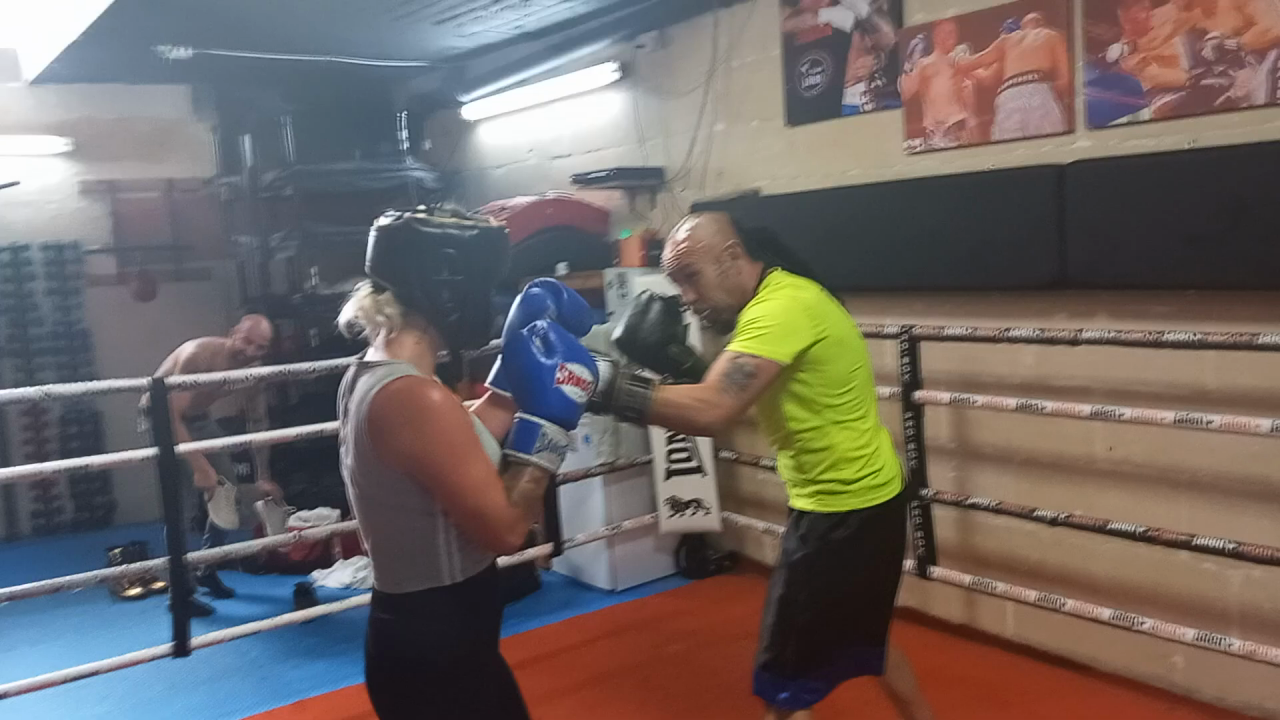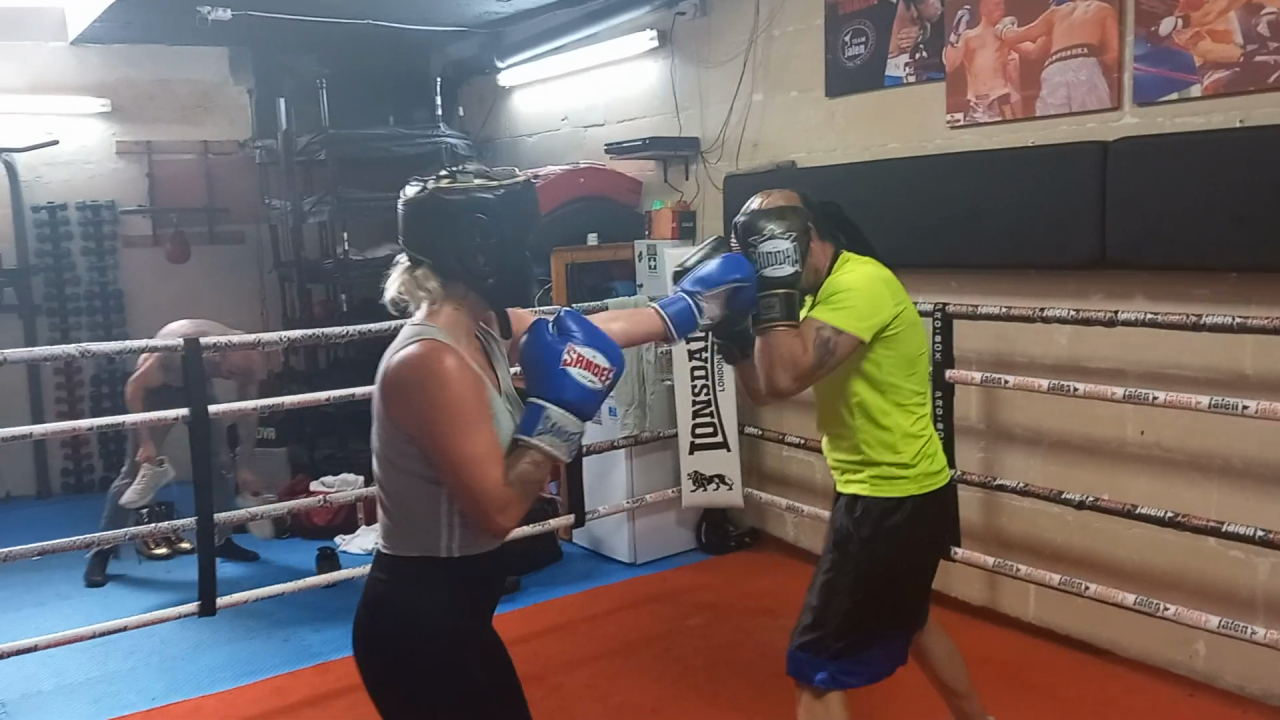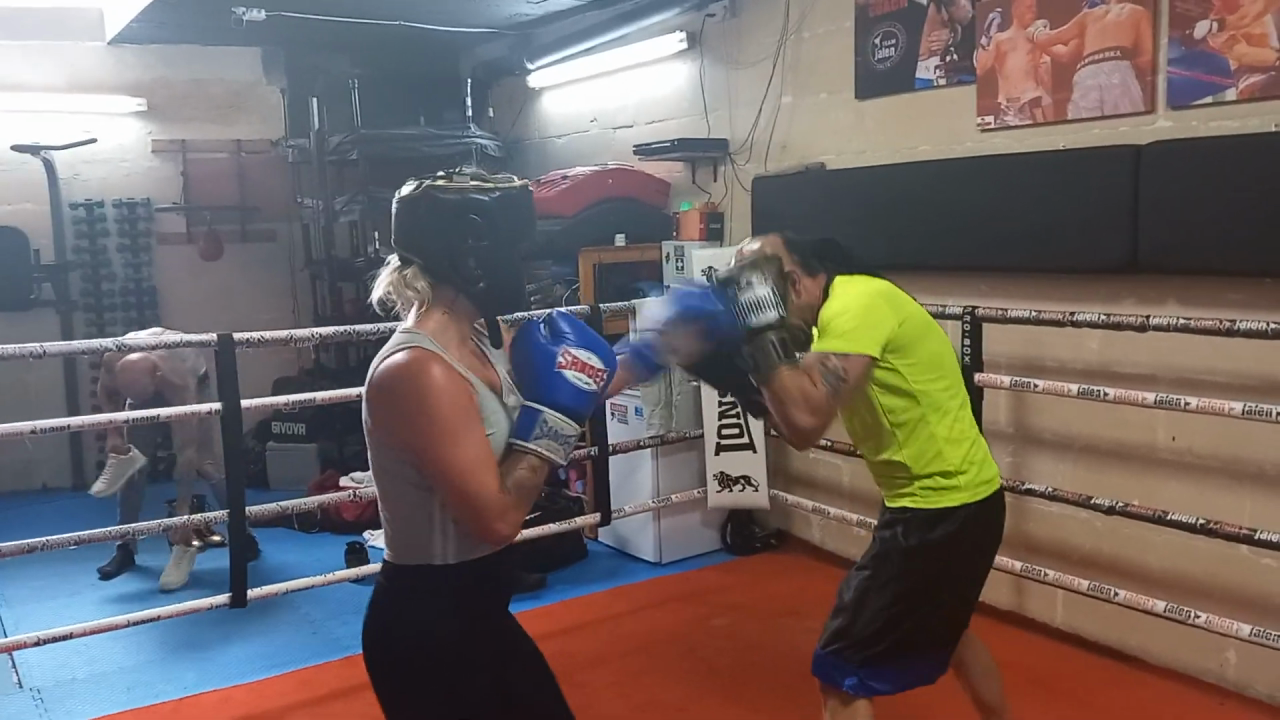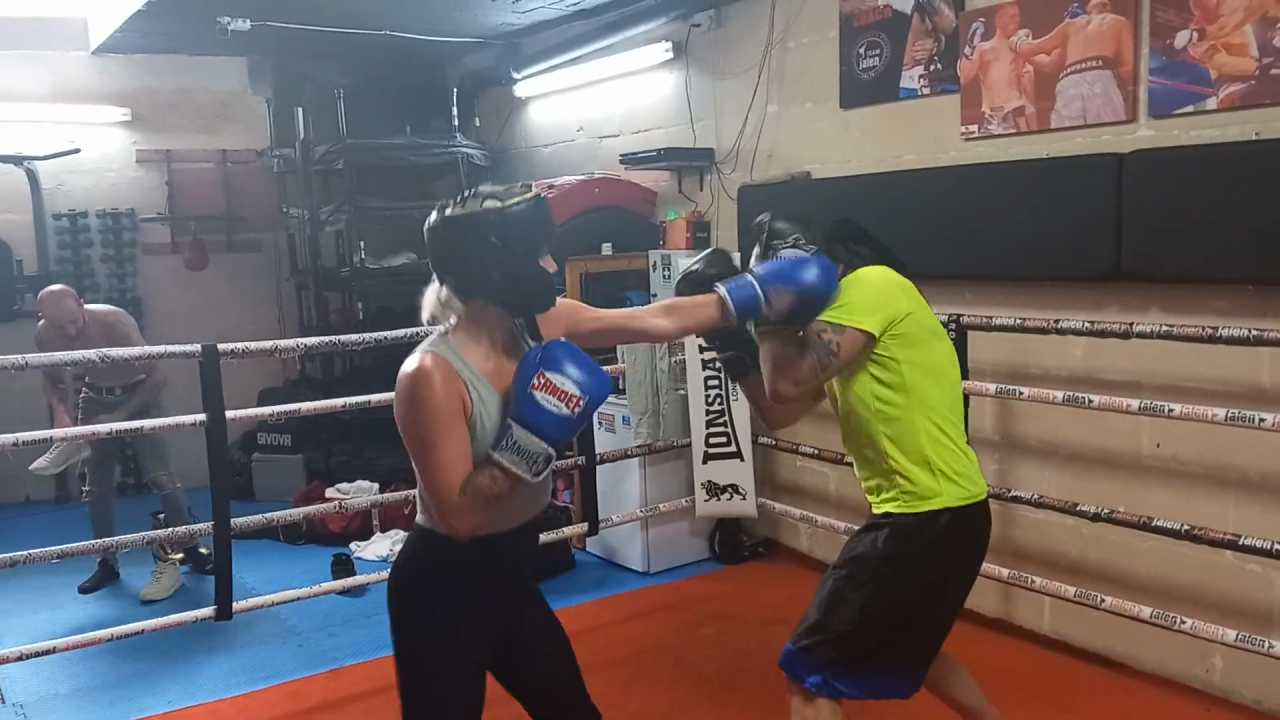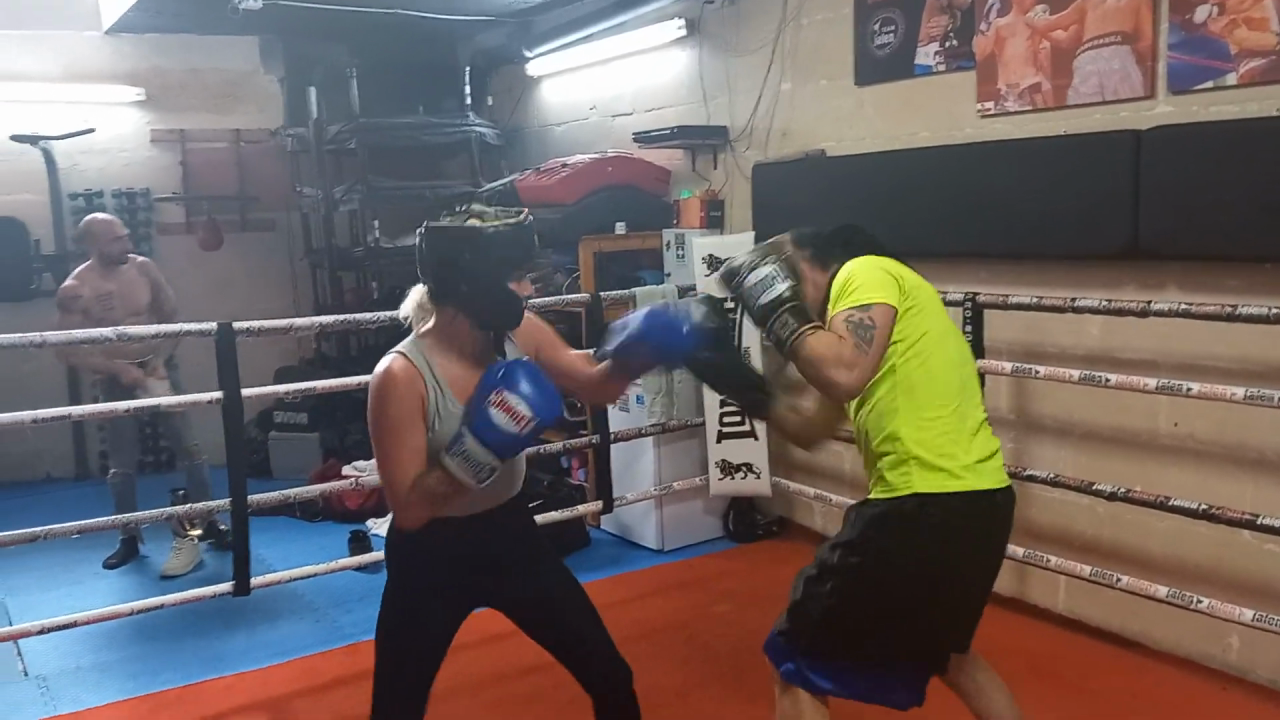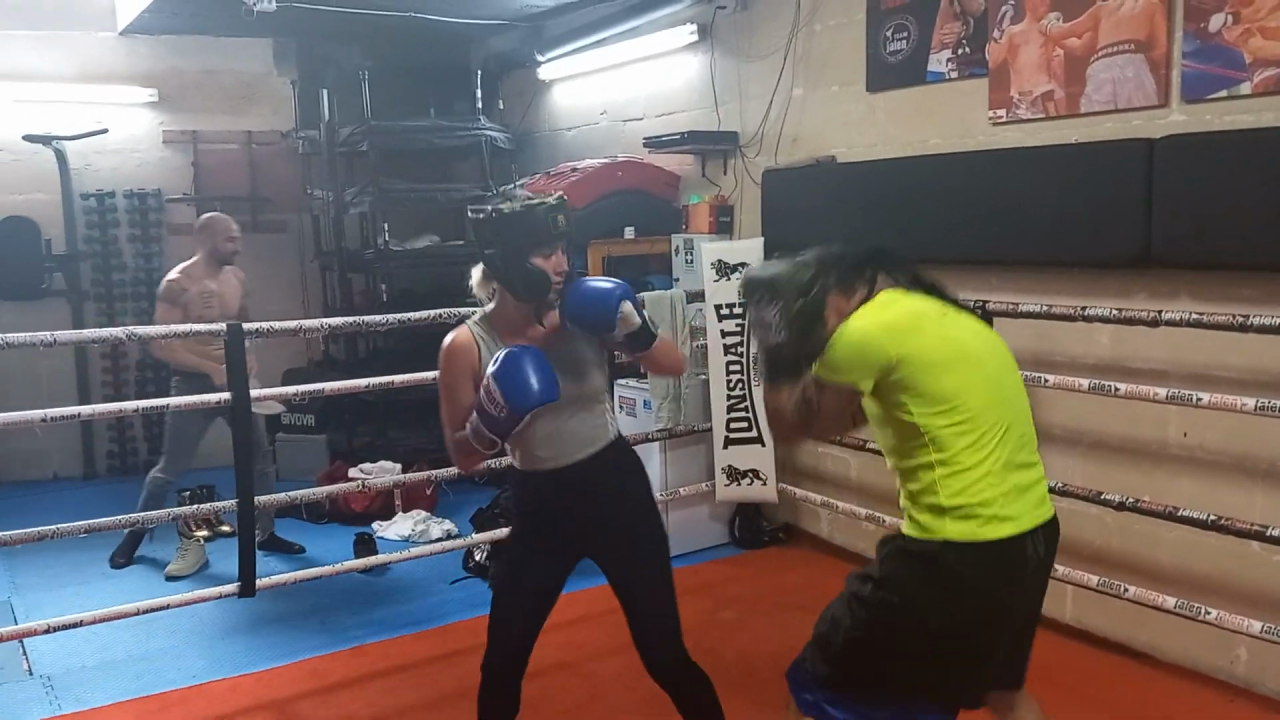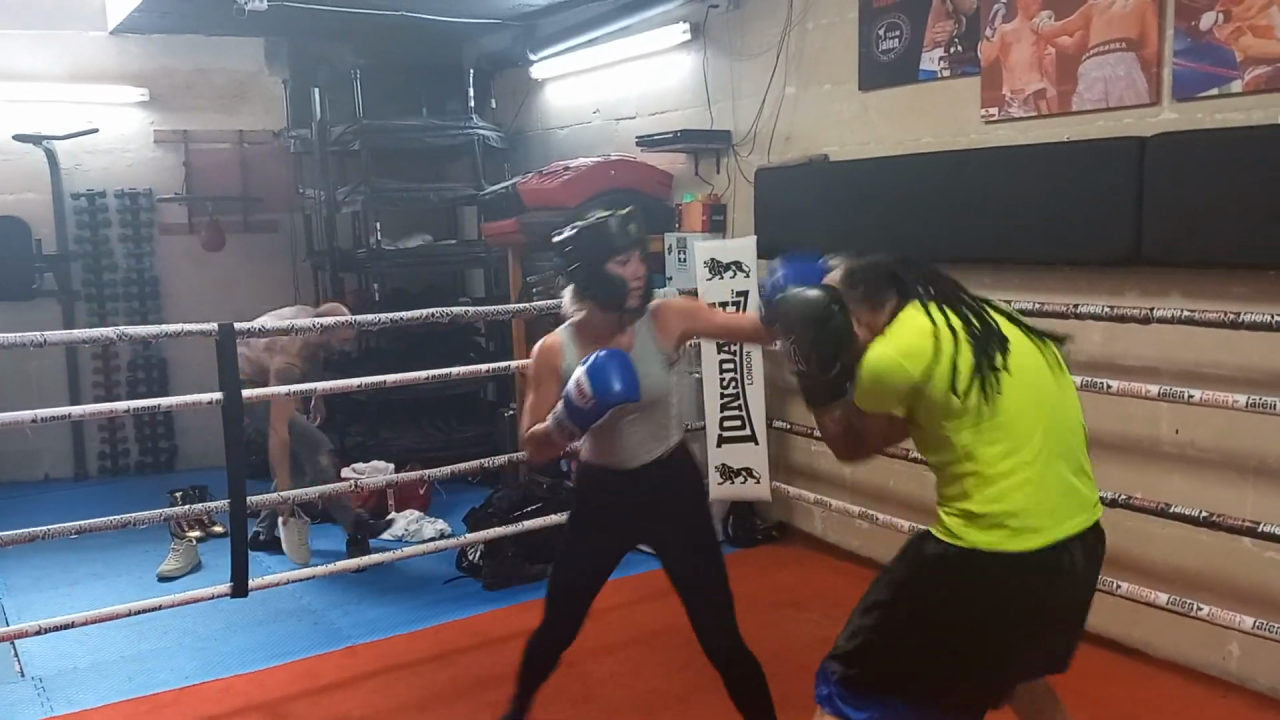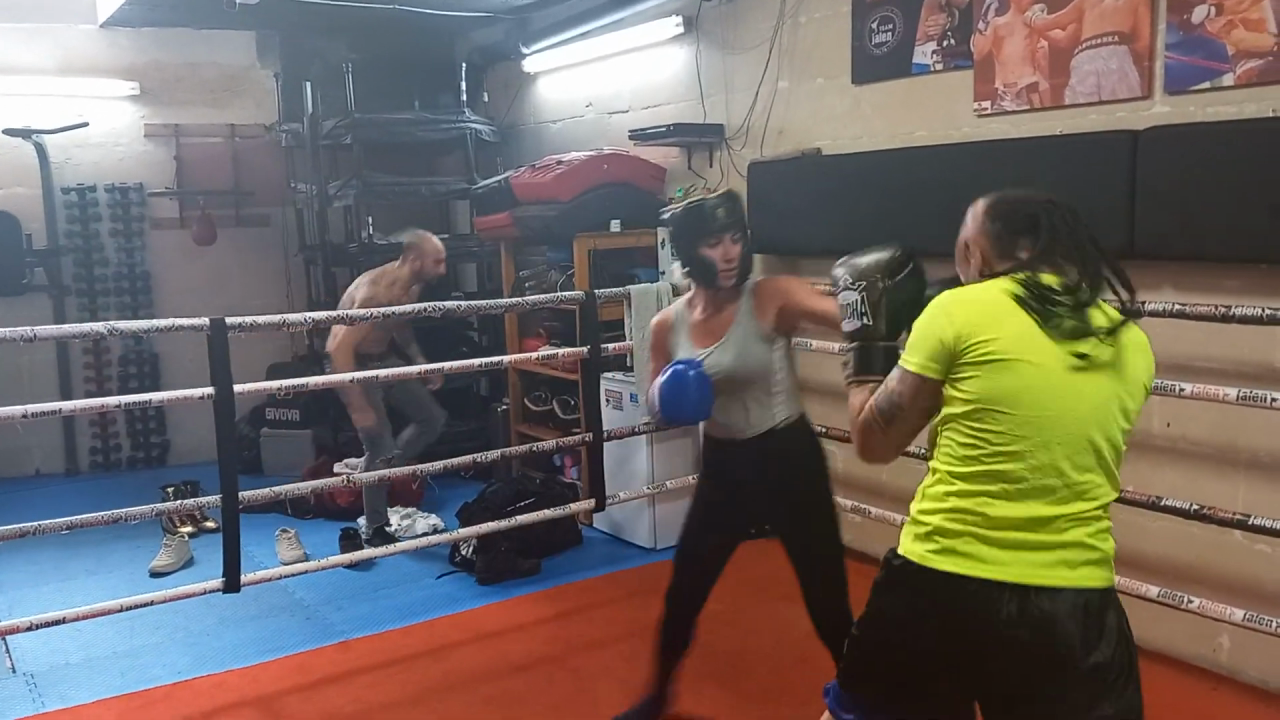
dt=0.5s
person 1, frame 1
left shoulder: (368, 376)
right shoulder: (416, 397)
right elbow: (505, 530)
left wrist: (519, 374)
right wrist: (549, 419)
left hip: (412, 632)
right hip: (437, 651)
person 1, frame 2
left shoulder: (477, 327)
right shoulder: (429, 363)
left elbow: (589, 332)
right elbow: (498, 511)
left wrist: (687, 307)
right wrist: (559, 404)
person 1, frame 3
left shoulder: (467, 337)
right shoulder: (414, 369)
right elbow: (497, 516)
right wrist: (556, 412)
left hip: (472, 609)
right hip: (427, 622)
person 1, frame 4
left shoulder: (535, 327)
right shoulder: (431, 374)
left elbow: (655, 321)
right elbow: (456, 517)
left wrist: (757, 295)
right wrist: (531, 434)
left hip: (507, 573)
right hip: (442, 586)
person 1, frame 5
left shoulder: (519, 332)
right shoulder: (401, 376)
left elbow: (591, 385)
right elbow: (410, 507)
left wrist: (633, 352)
right wrist: (485, 445)
left hip: (514, 538)
right hip: (436, 561)
left knee: (609, 678)
person 1, frame 6
left shoulder: (585, 307)
right shoulder: (464, 347)
left elbow: (674, 365)
right elbow: (463, 456)
left wrist: (629, 330)
right wrist: (490, 422)
left hip: (615, 488)
right hip: (540, 503)
left knee: (666, 656)
right knee: (502, 664)
person 1, frame 7
left shoulder: (666, 318)
right shoulder: (554, 350)
left elbow: (751, 329)
right elbow: (533, 449)
right wrist: (571, 415)
left hip: (675, 487)
right hip: (601, 496)
left knee: (720, 638)
right knee: (557, 629)
person 1, frame 8
left shoulder: (773, 297)
right shoulder: (667, 324)
left elbow: (843, 315)
right elbow: (658, 407)
right wrist: (666, 400)
left hip: (789, 462)
right hip: (723, 468)
left knee: (830, 615)
right knee: (682, 598)
person 2, frame 1
left shoulder: (783, 308)
right shoulder: (771, 301)
left elbow: (708, 411)
right elbow: (724, 405)
left wrist: (609, 386)
right wrist: (663, 352)
left hip: (845, 513)
right hip: (862, 505)
right knee: (858, 634)
person 2, frame 2
left shoulder: (859, 284)
right shoulder: (827, 288)
left elbow: (783, 379)
right elbow: (763, 389)
left wrist: (777, 280)
right wrist: (731, 325)
left hip: (890, 499)
right hip: (910, 494)
left knee: (818, 667)
right knee: (904, 620)
person 2, frame 3
left shoulder: (855, 305)
right shoulder: (838, 314)
left elbow: (808, 418)
right elbow: (800, 431)
left wrist: (762, 328)
right wrist: (746, 376)
left hip: (945, 510)
right hip: (962, 503)
left knee: (841, 671)
right knee: (943, 626)
person 2, frame 4
left shoulder: (869, 285)
right shoulder: (848, 304)
left elbow: (790, 384)
right elbow: (778, 411)
right wrist: (730, 337)
left hip: (924, 519)
right hip: (949, 515)
left knee: (809, 672)
right knee: (912, 649)
person 2, frame 5
left shoulder: (865, 274)
left elbow: (845, 375)
right elbow: (819, 423)
left wrist: (780, 308)
left hip: (922, 512)
right hip: (983, 503)
left knee: (794, 666)
right knee: (947, 654)
person 2, frame 6
left shoulder: (867, 331)
right shoulder: (932, 316)
left elbow: (789, 422)
right elbow: (844, 413)
left wrist: (777, 343)
left hip: (956, 555)
right hip: (1029, 539)
person 2, frame 7
left shoulder: (889, 357)
right shoulder: (990, 316)
left elbow: (850, 445)
left wrist: (811, 367)
left hip: (982, 557)
right knee: (1017, 677)
person 2, frame 8
left shoulder: (958, 311)
right shoulder: (1133, 346)
left elbow: (873, 441)
left wrist: (866, 338)
left hip: (943, 581)
right hip: (1074, 599)
person 3, frame 1
right shoulder: (200, 357)
left elbow: (257, 422)
right elbow: (169, 415)
left wrist: (263, 476)
right wrist: (198, 466)
left hip: (199, 419)
left knee: (224, 491)
right knee: (184, 507)
left ankle: (205, 572)
person 3, frame 2
left shoulder: (245, 364)
left elbow: (248, 414)
right elbow: (134, 387)
left wrist: (245, 467)
right wrist: (145, 442)
right hip: (154, 386)
left knee: (223, 463)
right knee: (137, 467)
left ankle: (221, 540)
right ankle: (103, 551)
person 3, frame 3
left shoulder: (179, 379)
right shoulder: (115, 360)
left elbow: (188, 451)
right elbow: (106, 391)
left wrist: (182, 513)
right wrist: (114, 432)
left hip: (193, 384)
right hip: (148, 385)
left knee: (208, 465)
right knee: (130, 466)
right ankle: (126, 548)
person 3, frame 4
left shoulder: (114, 323)
right shoulder: (45, 335)
left elbow: (156, 376)
right elbow: (54, 381)
left wrist: (119, 417)
right wrist: (61, 412)
left hip: (138, 393)
right hip: (95, 397)
left knee: (160, 476)
right knee: (96, 486)
left ankle: (190, 549)
right ankle: (107, 563)
person 3, frame 5
left shoulder: (144, 269)
right shoulder: (75, 291)
left elbow: (173, 318)
right elbow: (66, 350)
left wrist: (160, 359)
right wrist: (117, 368)
left hip: (156, 370)
right hip: (117, 379)
left knee: (189, 449)
right knee: (122, 465)
left ankle: (208, 524)
right ankle: (129, 539)
person 3, frame 6
left shoulder: (236, 278)
right shoulder: (177, 284)
right elbow: (160, 345)
left wrist: (247, 354)
right wrist: (211, 368)
left hip: (230, 377)
right hip: (193, 380)
left knee: (261, 457)
right knee: (173, 465)
left ankle: (265, 533)
right ankle: (135, 532)
person 3, frame 7
left shoulder: (318, 319)
right shoulder: (288, 356)
right elbow: (278, 428)
left wrist: (318, 397)
right wrist: (282, 488)
left hip: (267, 381)
right hip: (250, 387)
left knee: (300, 459)
right knee: (317, 450)
left ankle: (264, 531)
right ankle: (355, 525)
person 3, frame 8
left shoulder: (412, 284)
right shoulder: (378, 292)
right elbow: (340, 351)
left wrist: (421, 362)
right wrist: (359, 407)
left hip: (382, 359)
right hip: (353, 364)
left knee: (433, 418)
right knee: (380, 448)
left ankle: (381, 474)
right ankle: (376, 530)
